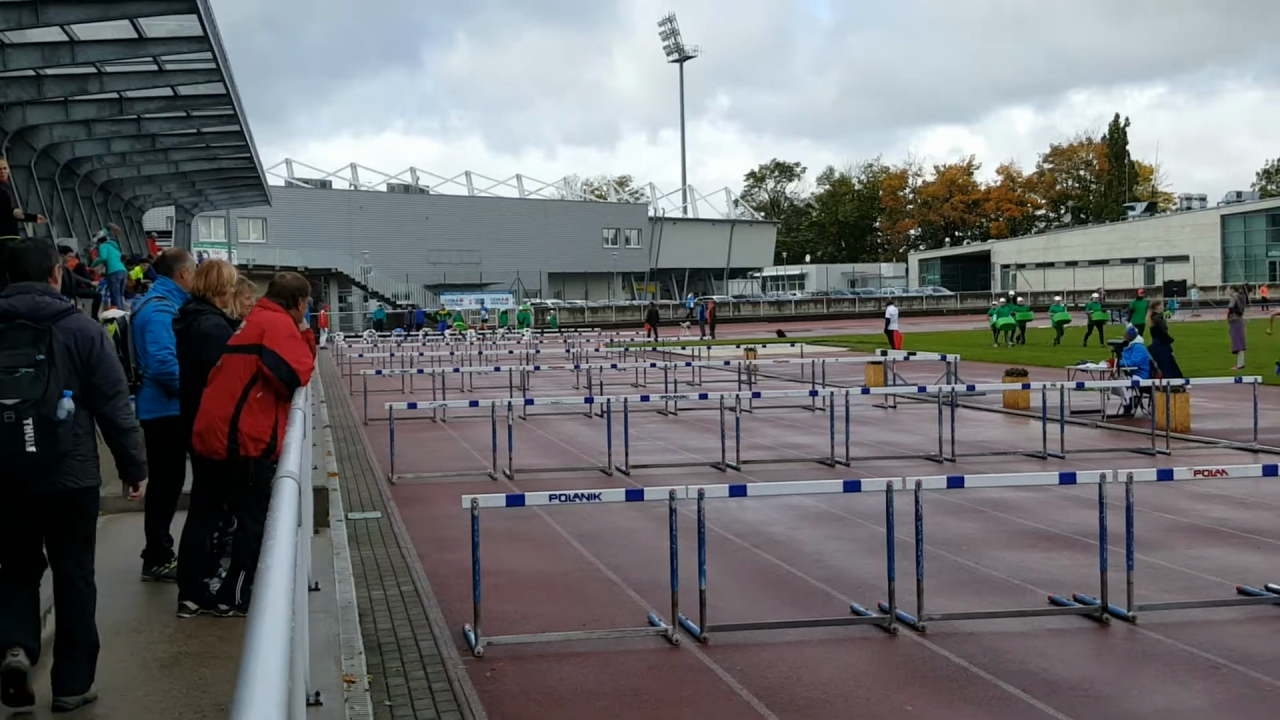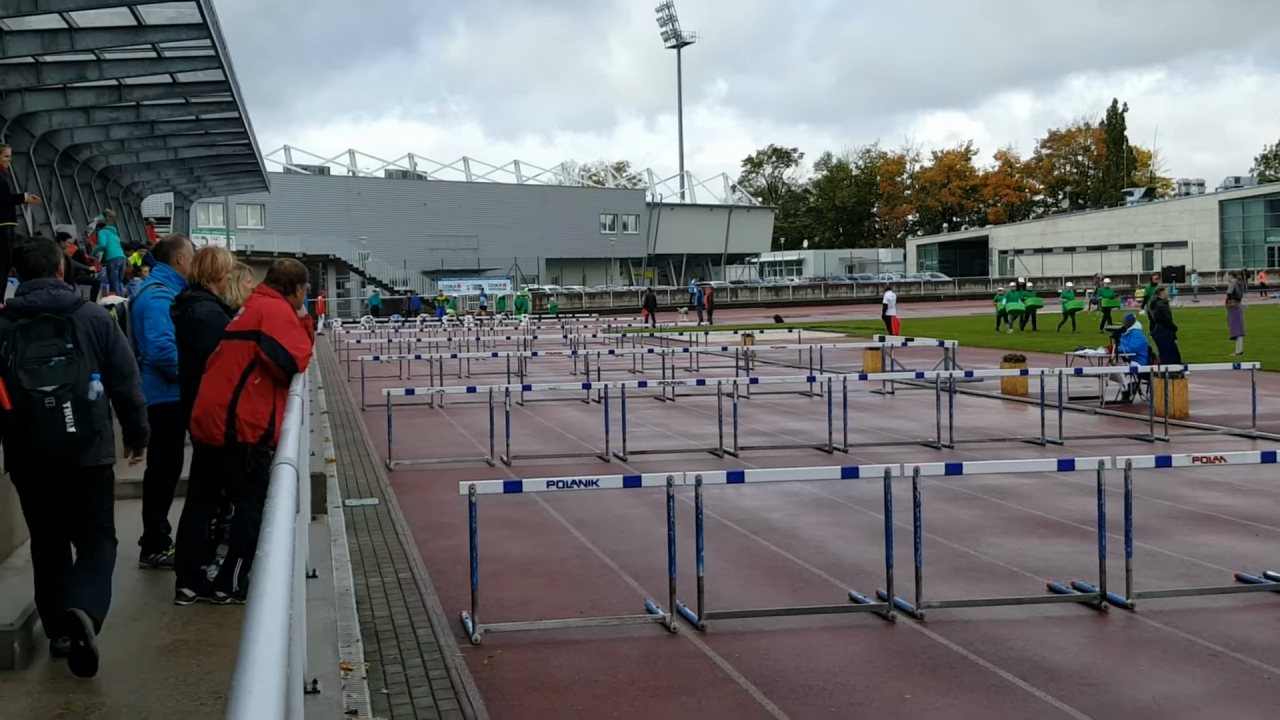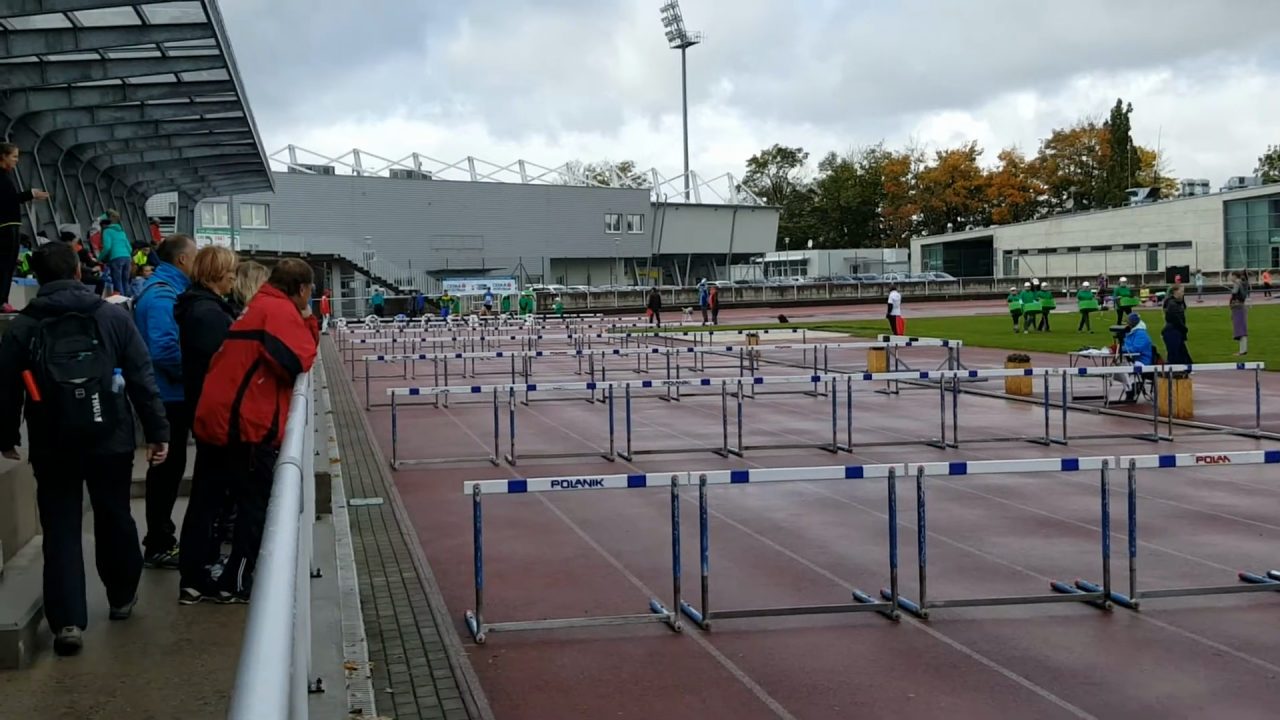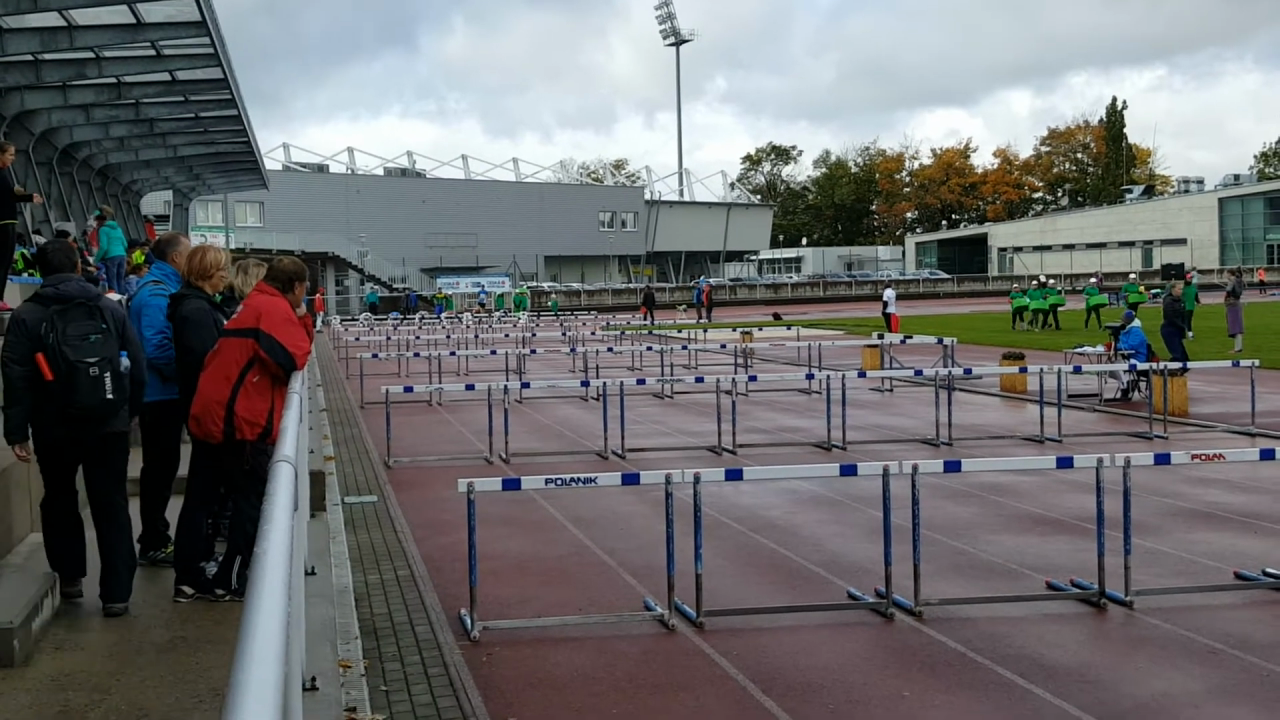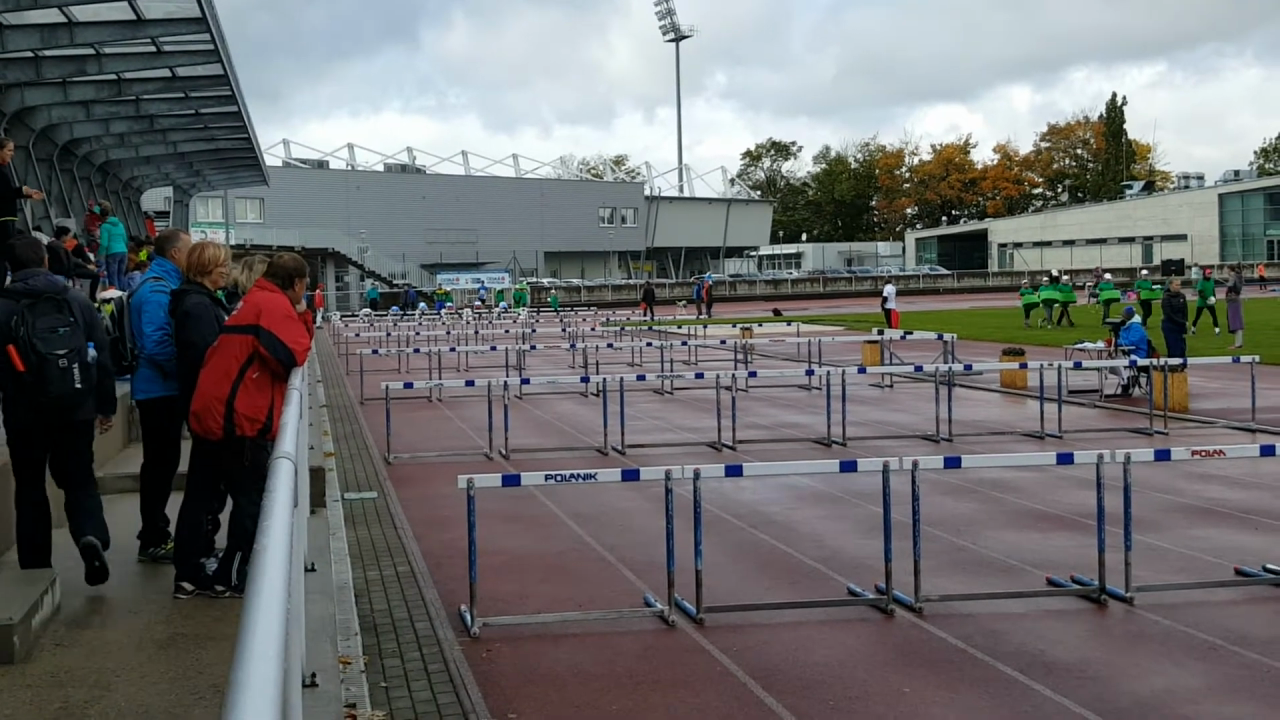
dt=0.4s
person 1, frame 1
right shoulder: (81, 329)
right elbow: (114, 407)
right wrist: (132, 467)
right hip: (69, 477)
right knee: (74, 578)
right ankle: (73, 684)
person 1, frame 2
right shoulder: (95, 318)
right elbow: (126, 384)
right wrist: (137, 435)
right hip: (88, 455)
left knee: (48, 545)
right knee: (96, 542)
left ankle: (59, 632)
right ankle: (82, 613)
person 1, frame 3
right shoulder: (114, 317)
right elbow: (141, 380)
right wrist: (157, 431)
left hip: (52, 448)
right hip: (111, 441)
left knee: (61, 532)
right knee: (115, 520)
left ankle: (68, 621)
right ankle: (122, 597)
person 1, frame 4
right shoulder: (111, 309)
right elbow: (136, 367)
right wrist: (129, 410)
left hip: (55, 428)
right hip: (109, 424)
left knee: (59, 500)
right knee: (112, 506)
left ankle: (70, 576)
right ankle: (116, 593)
person 1, frame 5
right shoulder: (79, 301)
right elbow: (102, 356)
right wrist: (106, 405)
right hip: (76, 411)
left knee: (30, 489)
right knee: (79, 481)
left ankle: (36, 567)
right ankle: (92, 539)
person 2, frame 1
left shoulder: (194, 320)
right shoulder: (212, 326)
left hip: (198, 420)
left knee: (208, 500)
right knee: (208, 503)
left ankle: (203, 574)
right ankle: (191, 592)
person 2, frame 2
left shoulder: (195, 307)
right shoulder: (207, 312)
left knee: (208, 487)
right knee: (205, 490)
left ankle: (201, 561)
right ankle: (189, 579)
person 2, frame 3
left shoulder: (203, 307)
right shoulder: (208, 312)
left knee: (213, 488)
right knee: (209, 490)
left ankle: (204, 563)
right ankle: (194, 578)
person 2, frame 4
left shoulder: (203, 306)
right shoulder: (196, 311)
right elbow: (205, 363)
left knee: (209, 486)
right knee: (203, 490)
left ankle: (200, 559)
right ankle: (189, 577)
person 2, frame 5
left shoulder: (205, 301)
right shoulder: (197, 305)
right elbow: (206, 358)
left knee: (210, 482)
right knee: (204, 484)
left ankle: (200, 554)
right ankle: (189, 571)
person 3, frame 1
left shoulder: (256, 320)
right shoulder: (278, 324)
left elbow: (266, 370)
right elbow: (296, 376)
left wrist: (303, 337)
right wrist: (304, 336)
left hip: (220, 432)
right hip: (243, 437)
left knee: (248, 515)
right knee: (255, 519)
right ankle: (234, 598)
person 3, frame 2
left shoulder: (255, 306)
right shoulder: (276, 310)
right elbow: (294, 361)
left wrist: (302, 322)
right wrist: (303, 322)
left hip: (217, 418)
right hip: (241, 423)
right knee: (253, 505)
right ankle: (231, 585)
person 3, frame 3
left shoulder: (260, 305)
right shoulder: (281, 310)
right elbow: (299, 362)
left wrist: (306, 322)
right wrist: (307, 324)
left hip: (220, 417)
right hip: (246, 422)
right knee: (257, 504)
right ankle: (235, 584)
person 3, frame 4
left shoulder: (255, 304)
right shoulder: (275, 309)
right elbow: (293, 360)
left wrist: (301, 322)
right wrist: (302, 321)
left hip: (216, 415)
right hip: (240, 420)
right knee: (252, 503)
right ankle: (230, 582)
person 3, frame 5
left shoulder: (255, 301)
right shoulder: (275, 305)
left elbow: (277, 352)
right elbow: (292, 357)
left wrist: (301, 318)
right wrist: (302, 317)
left hip: (217, 413)
right hip: (239, 417)
left knee: (239, 497)
right knee: (251, 500)
left ankle: (194, 574)
right ankle: (230, 579)
person 4, frame 1
left shoulder: (163, 303)
right shoulder: (161, 309)
right elbow: (163, 363)
left hip: (165, 407)
right hip: (165, 408)
left knee: (167, 482)
right knee: (166, 483)
left ankle: (160, 552)
right ankle: (156, 560)
person 4, frame 2
left shoulder: (164, 290)
right shoulder: (159, 296)
right elbow: (161, 350)
left hip: (166, 393)
right hip: (165, 394)
left knee: (166, 468)
right knee: (164, 469)
left ankle: (157, 539)
right ankle: (153, 547)
person 4, frame 3
left shoulder: (168, 289)
right shoulder: (163, 295)
right elbow: (165, 350)
left hip: (170, 393)
right hip: (167, 395)
left knee: (170, 467)
right knee: (167, 469)
left ankle: (162, 538)
right ankle: (158, 546)
person 4, frame 4
left shoulder: (163, 288)
right shoulder: (157, 294)
right elbow: (158, 348)
left hip: (163, 391)
right hip: (160, 393)
left knee: (163, 465)
right knee: (160, 466)
left ankle: (156, 537)
right ankle: (152, 544)
person 4, frame 5
left shoulder: (164, 284)
right shoulder: (158, 290)
right elbow: (157, 345)
left wrist: (184, 372)
left hip: (163, 388)
right hip: (160, 389)
left knee: (163, 462)
right knee: (160, 463)
left ankle: (156, 533)
right ankle: (153, 541)
